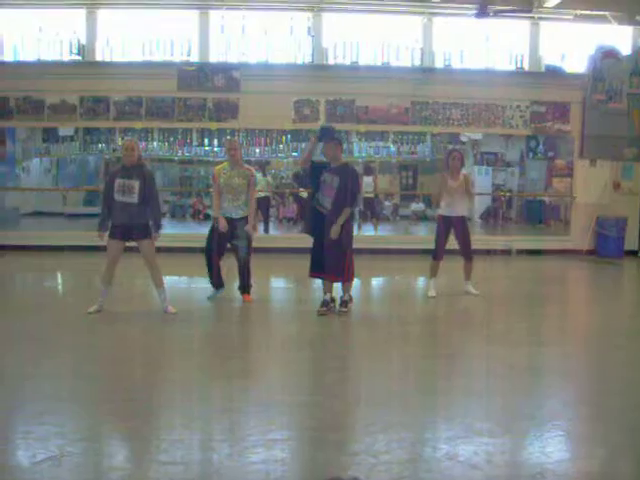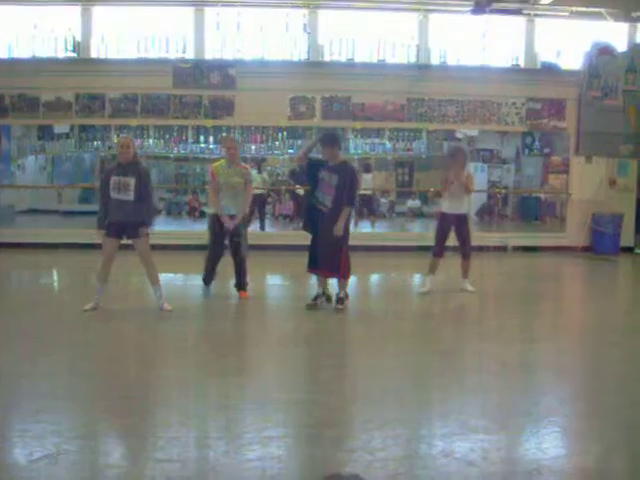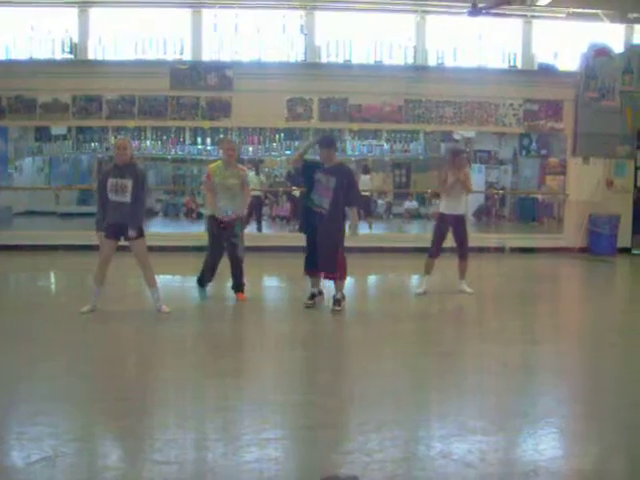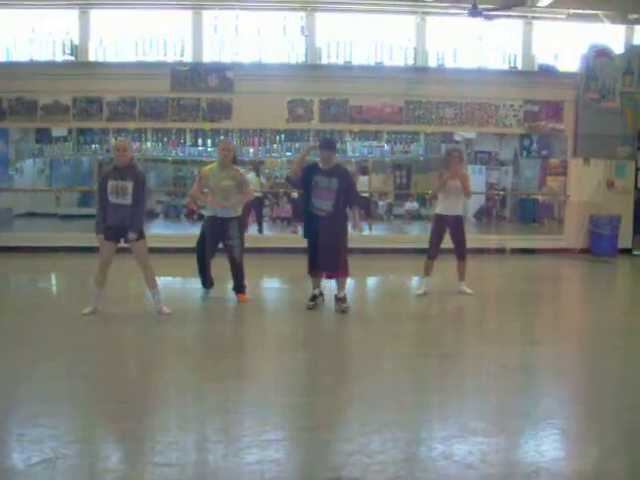
dt=0.2s
person 1, frame 1
left shoulder: (350, 172)
right shoulder: (323, 168)
left elbow: (350, 203)
right elbow: (304, 163)
left wrist: (338, 224)
right wrist: (315, 142)
left hip: (340, 225)
right hip: (322, 223)
left knee: (343, 261)
right knee: (323, 260)
left ankle: (346, 297)
right ankle: (328, 298)
person 1, frame 2
left shoulder: (348, 171)
right shoulder: (321, 166)
left elbow: (349, 202)
right elbow: (301, 158)
left wrist: (341, 222)
right wrist: (315, 142)
left hip: (337, 221)
right hip: (319, 220)
left knee: (339, 258)
right knee: (318, 256)
left ankle: (342, 294)
right ankle: (322, 293)
person 1, frame 3
left shoulder: (345, 172)
right shoulder: (315, 167)
left elbow: (352, 200)
right elbow: (296, 161)
left wrist: (354, 221)
right wrist: (310, 144)
left hip: (333, 222)
right hip: (314, 221)
left knee: (336, 258)
right knee: (313, 256)
left ankle: (339, 295)
right ankle: (315, 291)
person 1, frame 4
left shoulder: (343, 173)
right shoulder: (311, 170)
left elbow: (352, 199)
right elbow: (292, 178)
left wrist: (356, 219)
right wrist: (305, 154)
left hip: (336, 223)
right hip: (314, 222)
left knee: (338, 258)
right knee: (315, 257)
left ankle: (341, 295)
right ankle: (316, 292)
person 2, frame 1
left shoulder: (146, 174)
right shoulder: (114, 174)
left elbow: (153, 201)
right elbow: (106, 201)
left wrist: (157, 226)
right wrist: (102, 225)
left hip: (140, 224)
right hip: (119, 225)
left knee: (152, 263)
right knee: (110, 263)
left ankle: (165, 303)
right ankle: (100, 303)
person 2, frame 2
left shoulder: (141, 171)
right shoulder: (110, 172)
left elbow: (147, 199)
right elbow: (104, 199)
left wrist: (146, 223)
right wrist: (101, 223)
left hip: (136, 222)
right hip: (114, 222)
left knee: (147, 260)
right knee: (106, 260)
left ankle: (161, 301)
right ankle: (96, 300)
person 2, frame 3
left shoulder: (138, 173)
right shoulder: (107, 173)
left elbow: (140, 201)
right elbow: (101, 201)
left wrist: (135, 225)
right wrist: (100, 226)
left hip: (131, 224)
right hip: (111, 224)
left knee: (144, 262)
right knee: (103, 262)
left ankle: (158, 303)
right ankle: (93, 302)
person 2, frame 4
left shoulder: (138, 175)
right shoulder: (107, 176)
left elbow: (141, 204)
right elbow: (101, 204)
left wrist: (135, 228)
right wrist: (99, 229)
left hip: (133, 227)
right hip: (111, 226)
left knee: (145, 264)
right knee: (103, 264)
left ankle: (159, 304)
right ankle: (94, 304)
person 3, frame 1
left shoulder: (249, 172)
right shoulder: (218, 171)
left elbow: (252, 198)
right elbow: (216, 196)
left wrist: (251, 221)
right wrist: (219, 218)
left hip: (242, 219)
right hip: (223, 218)
left knee: (243, 256)
right knee: (212, 253)
left ankle: (245, 290)
right ankle: (217, 286)
person 3, frame 2
left shoulder: (245, 170)
right shoulder: (216, 168)
left elbow: (248, 196)
right elbow: (213, 194)
left wrist: (239, 218)
right wrist: (223, 217)
left hip: (239, 216)
right hip: (219, 216)
left knee: (240, 254)
right knee: (216, 251)
left ankle: (241, 287)
right ankle: (207, 282)
person 3, frame 3
left shoulder: (242, 172)
right shoulder: (212, 169)
left elbow: (247, 197)
right elbow: (208, 193)
left wrist: (238, 213)
right wrist: (218, 213)
left hip: (236, 217)
right hip: (216, 217)
left knee: (237, 255)
right knee: (215, 252)
left ankle: (239, 289)
right ankle: (202, 283)
person 3, frame 4
left shoulder: (238, 173)
right shoulder: (207, 171)
left elbow: (249, 195)
right elbow: (194, 191)
left wrist: (229, 204)
right wrist: (209, 203)
left hip: (233, 218)
right hip: (213, 218)
left knee: (235, 256)
right knee: (204, 253)
left ankle: (240, 290)
right ankle: (207, 286)
person 4, frame 1
left shoulder: (465, 178)
right shoulder: (443, 177)
left elbow: (470, 195)
right elbow: (437, 197)
left wrist: (465, 188)
right wrist: (447, 190)
left hip: (460, 218)
right hip: (444, 217)
left knee: (468, 252)
right knee: (438, 251)
left ankle: (468, 284)
right ankle: (432, 285)
person 4, frame 2
left shoulder: (467, 175)
right shoulder: (447, 174)
left elbow: (469, 191)
right elbow: (443, 191)
left wrist: (460, 179)
right wrist: (451, 178)
left hip: (461, 216)
right hip: (446, 215)
left knee: (466, 250)
right knee: (438, 250)
left ankle: (465, 282)
right ankle: (428, 282)
person 4, frame 3
left shoulder: (466, 174)
right shoulder: (445, 174)
left elbow: (469, 190)
right elbow: (443, 191)
left wrist: (460, 177)
right wrist: (455, 180)
left hip: (459, 217)
right hip: (444, 215)
left knee: (463, 251)
right knee: (434, 249)
left ankle: (462, 283)
right ankle: (425, 283)
person 4, frame 4
left shoulder: (463, 176)
right shoulder: (442, 175)
left elbow: (468, 194)
right elbow: (437, 191)
left wrist: (461, 179)
right wrist: (448, 176)
left hip: (457, 217)
right hip: (441, 216)
left knee: (461, 252)
right knee: (432, 251)
left ankle: (462, 284)
right ankle: (425, 284)
